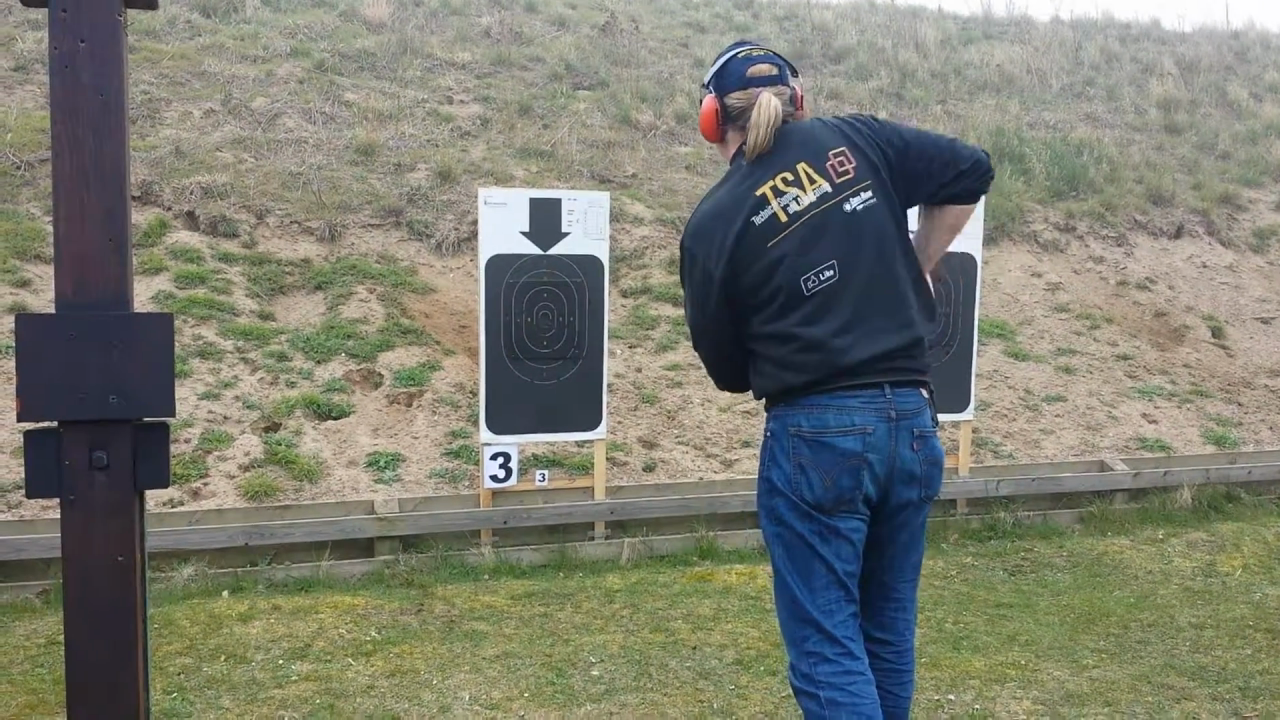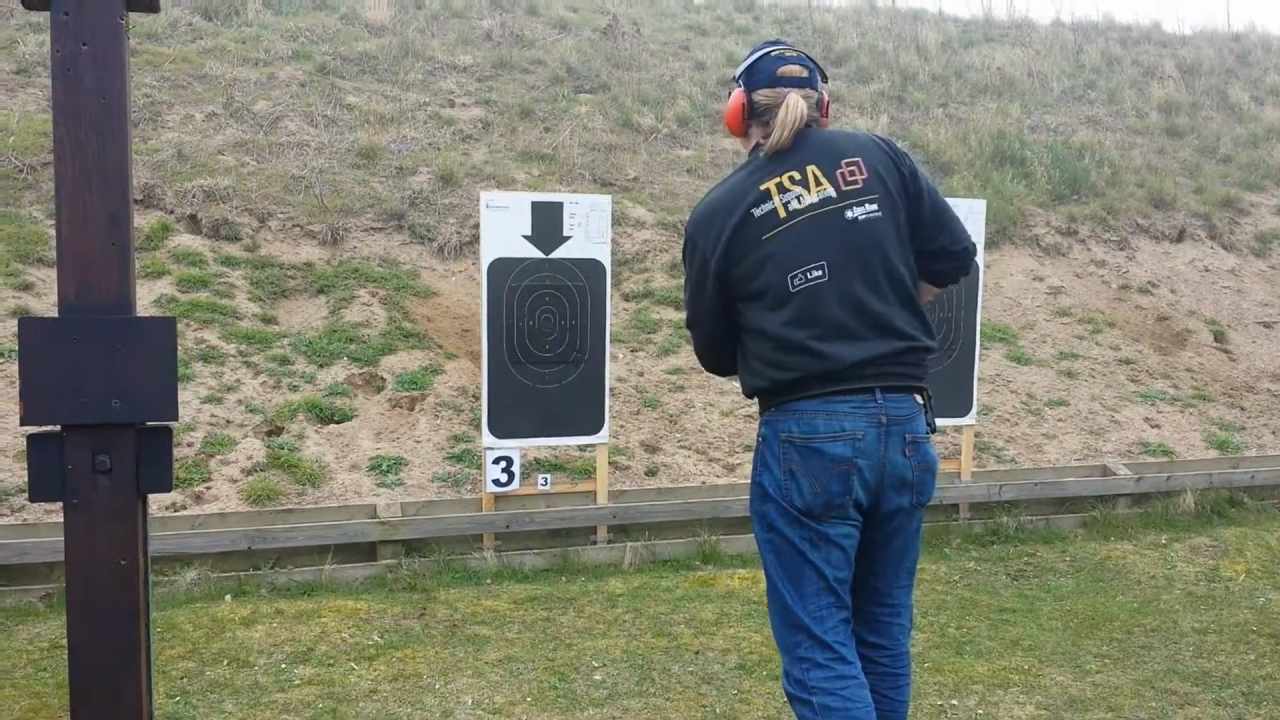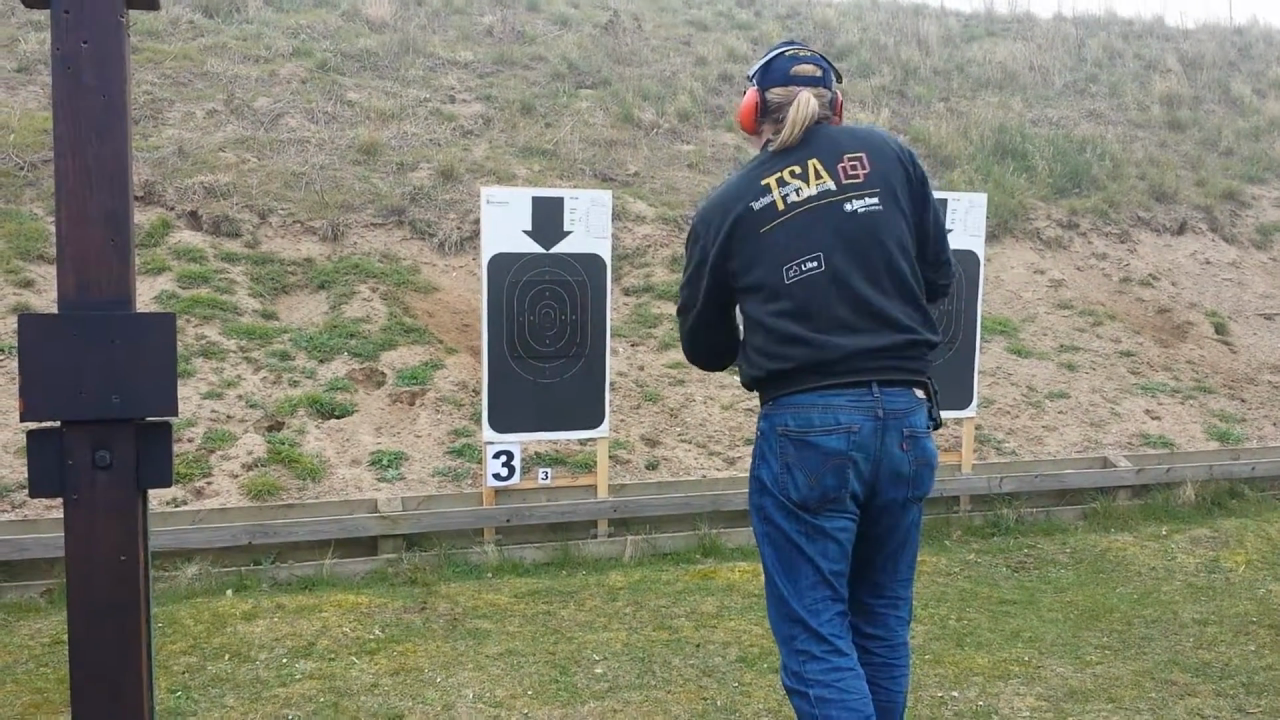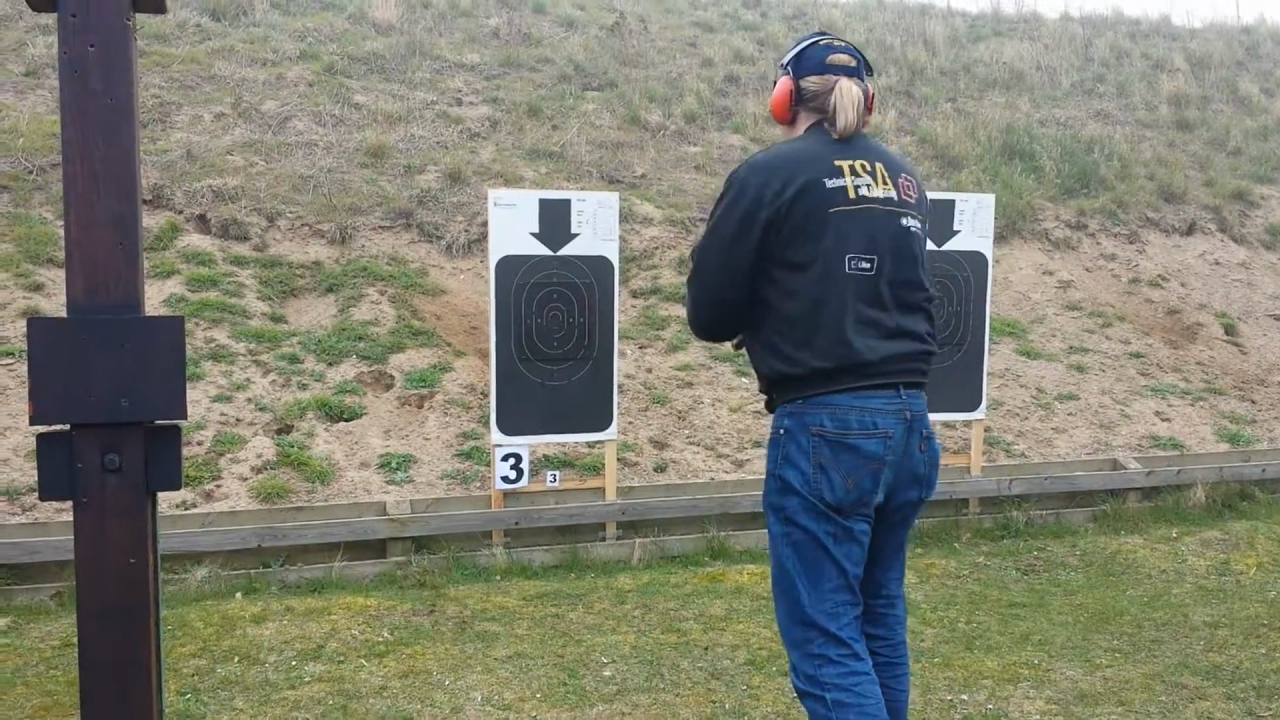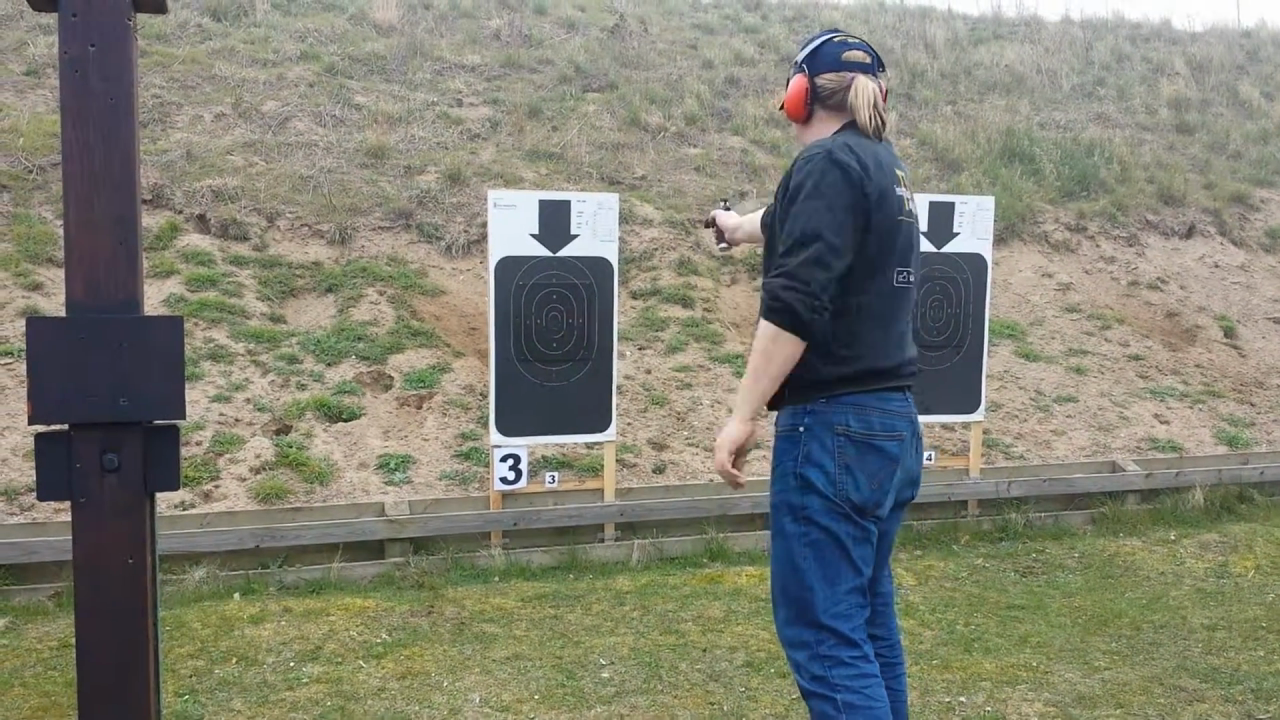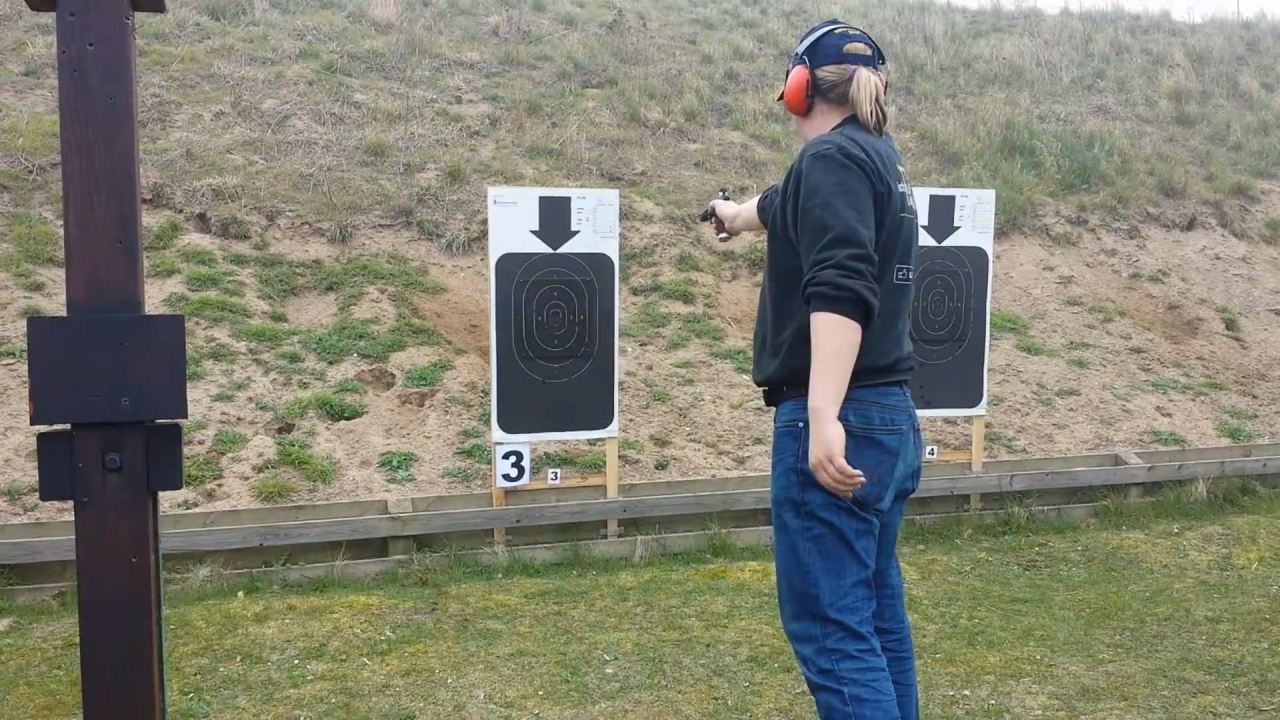
dt=0.3s
person 1, frame 1
left shoulder: (712, 224)
right shoulder: (855, 141)
left elbow: (728, 369)
right elbow: (969, 172)
right wrist: (914, 268)
left hip: (815, 436)
right hip: (909, 423)
left knee: (824, 640)
right knee: (887, 625)
person 1, frame 2
left shoulder: (719, 212)
right shoulder: (877, 156)
left elbow: (718, 351)
right elbow: (952, 260)
left hip: (807, 437)
right hip: (902, 428)
left knee: (819, 645)
right knee: (882, 629)
person 1, frame 3
left shoulder: (723, 209)
right shoulder: (886, 156)
left elbow: (705, 347)
right elbow: (937, 278)
left hip: (804, 430)
right hip: (903, 421)
left knee: (815, 635)
right knee: (881, 621)
person 1, frame 4
left shoulder: (767, 173)
right shoulder: (902, 178)
left elbow: (709, 309)
left hip: (824, 427)
right hip: (907, 424)
left knee: (822, 633)
right knee: (876, 616)
person 1, frame 5
left shoulder: (829, 163)
right shoulder: (884, 169)
left elbow: (796, 300)
left wrist: (743, 413)
right wrist: (744, 225)
left hip: (833, 428)
right hip: (892, 425)
left knee: (825, 632)
right knee: (868, 617)
person 1, frame 6
left shoulder: (831, 159)
right shoulder: (878, 158)
left elbow: (840, 289)
left wrist: (825, 418)
right wrist: (736, 212)
left hip: (838, 424)
right hip: (889, 420)
left knee: (832, 626)
right knee: (877, 614)
